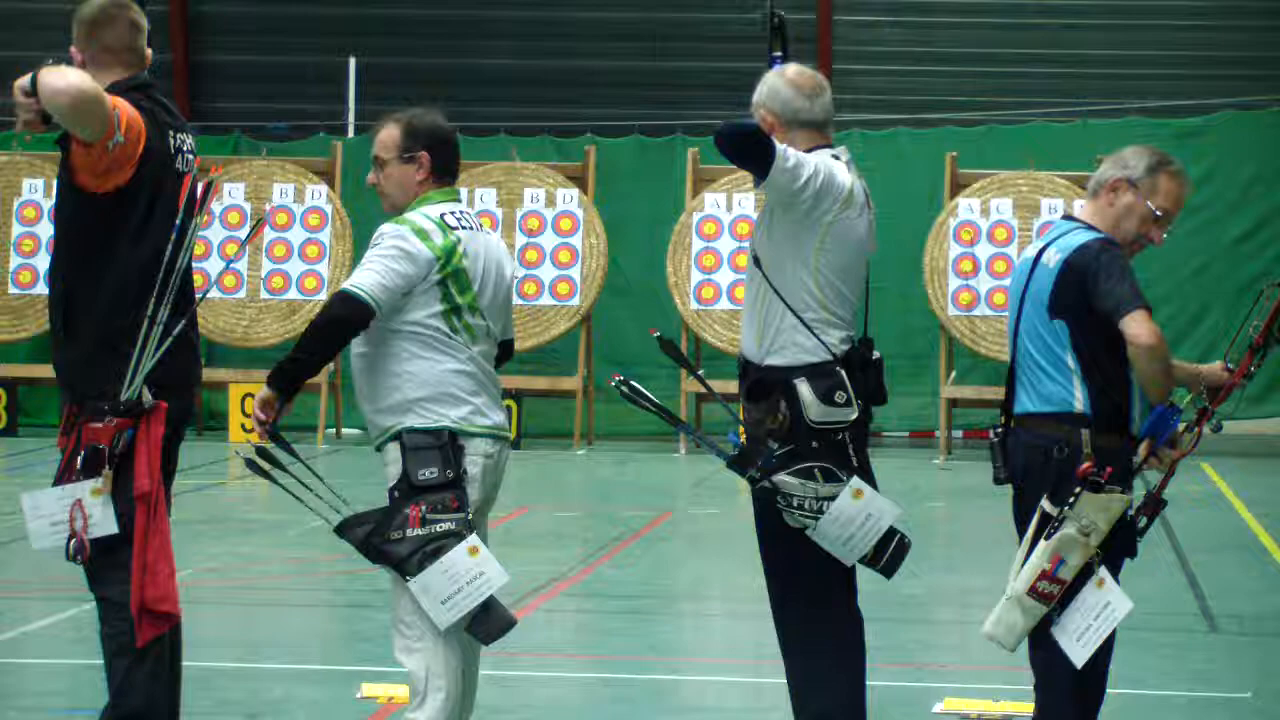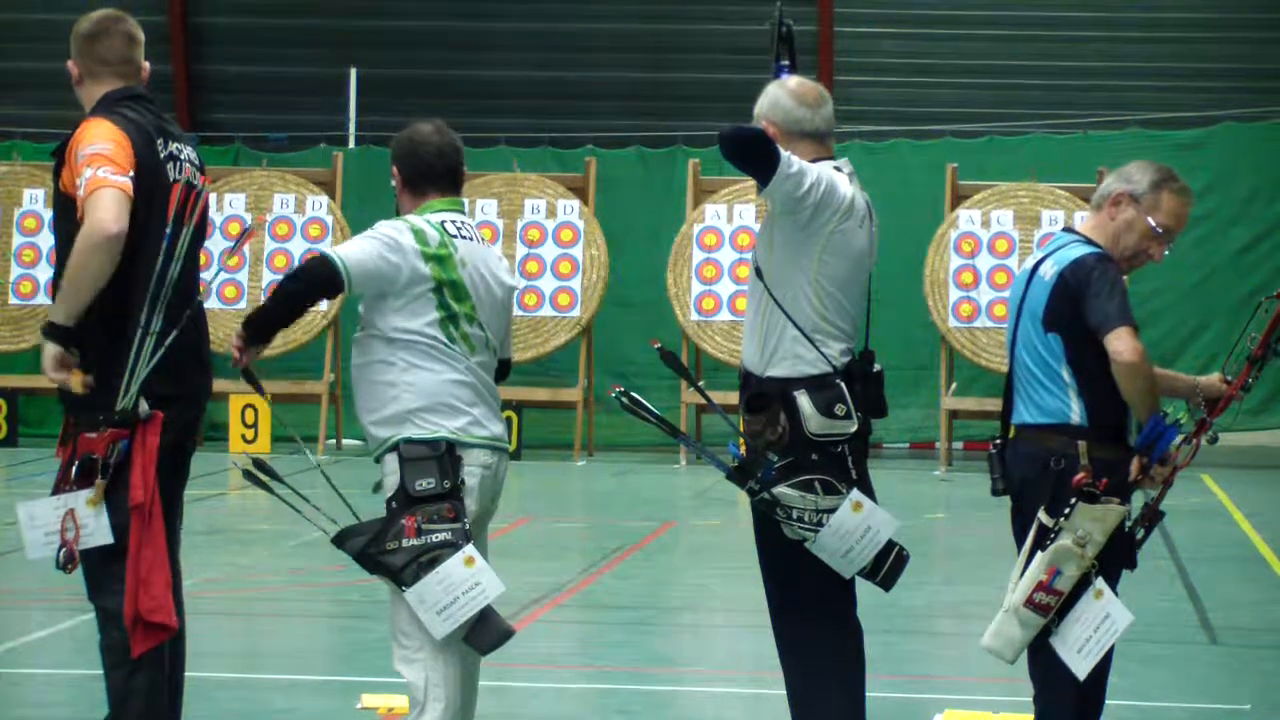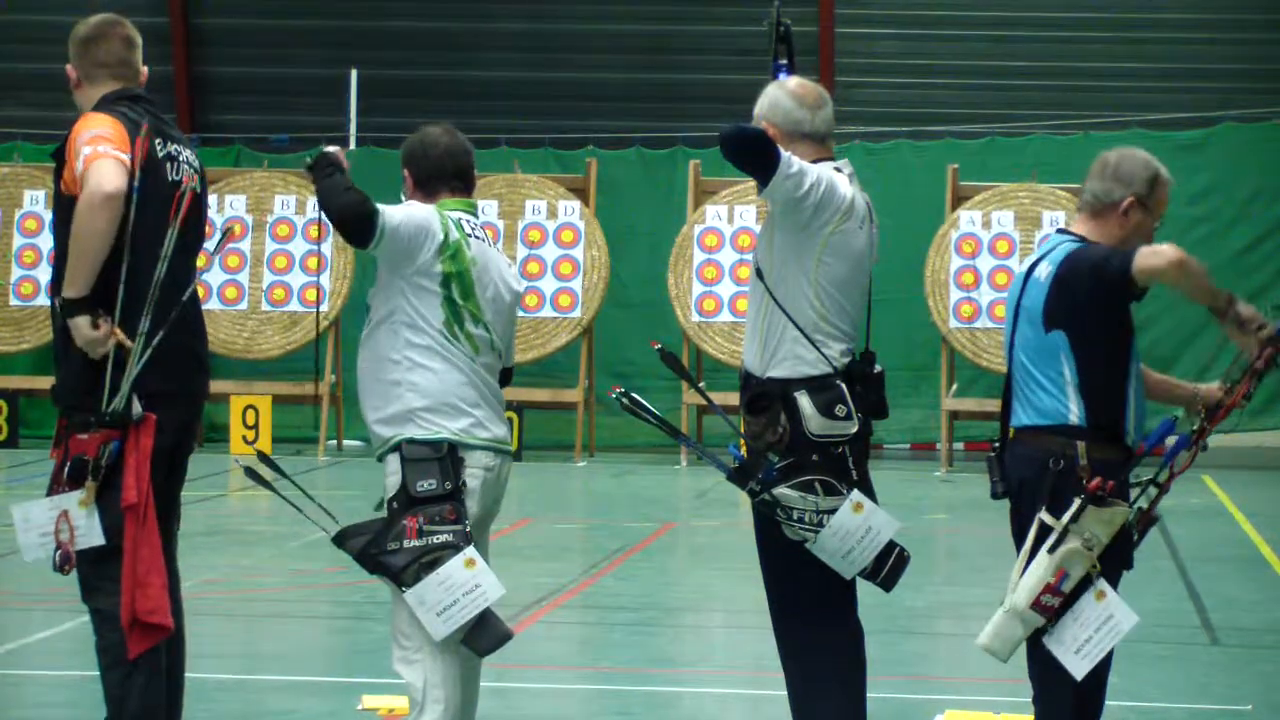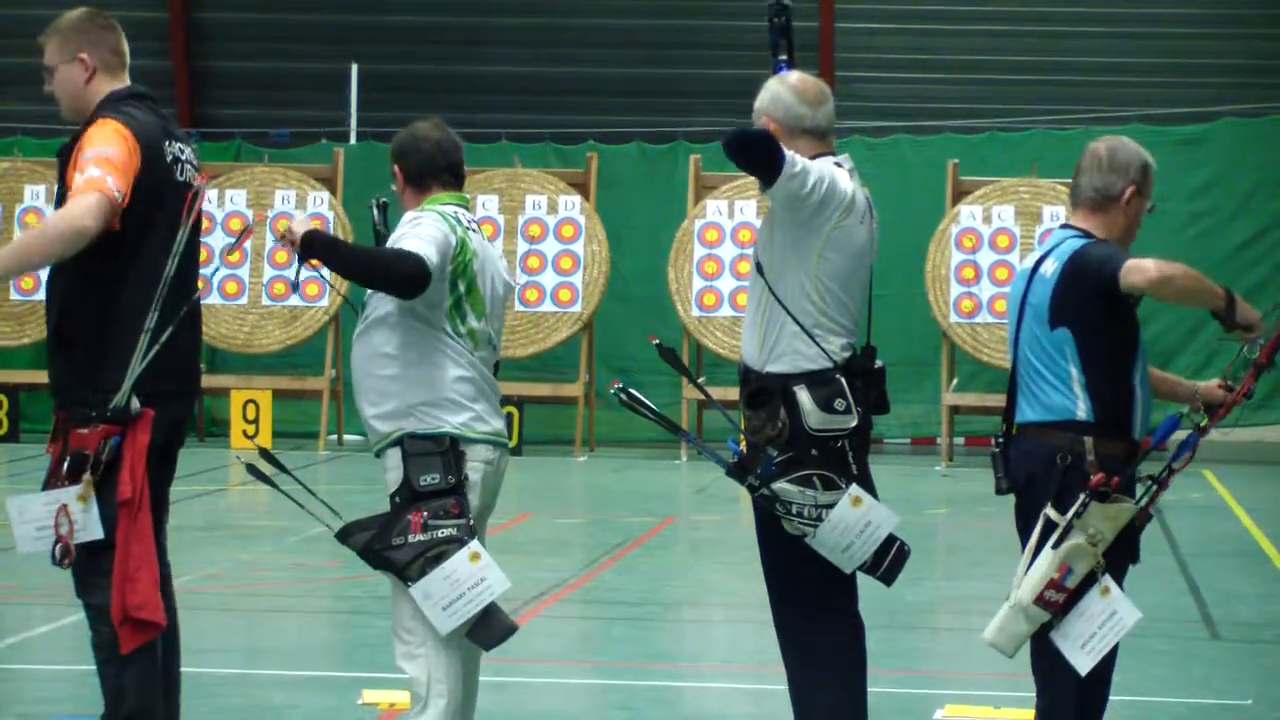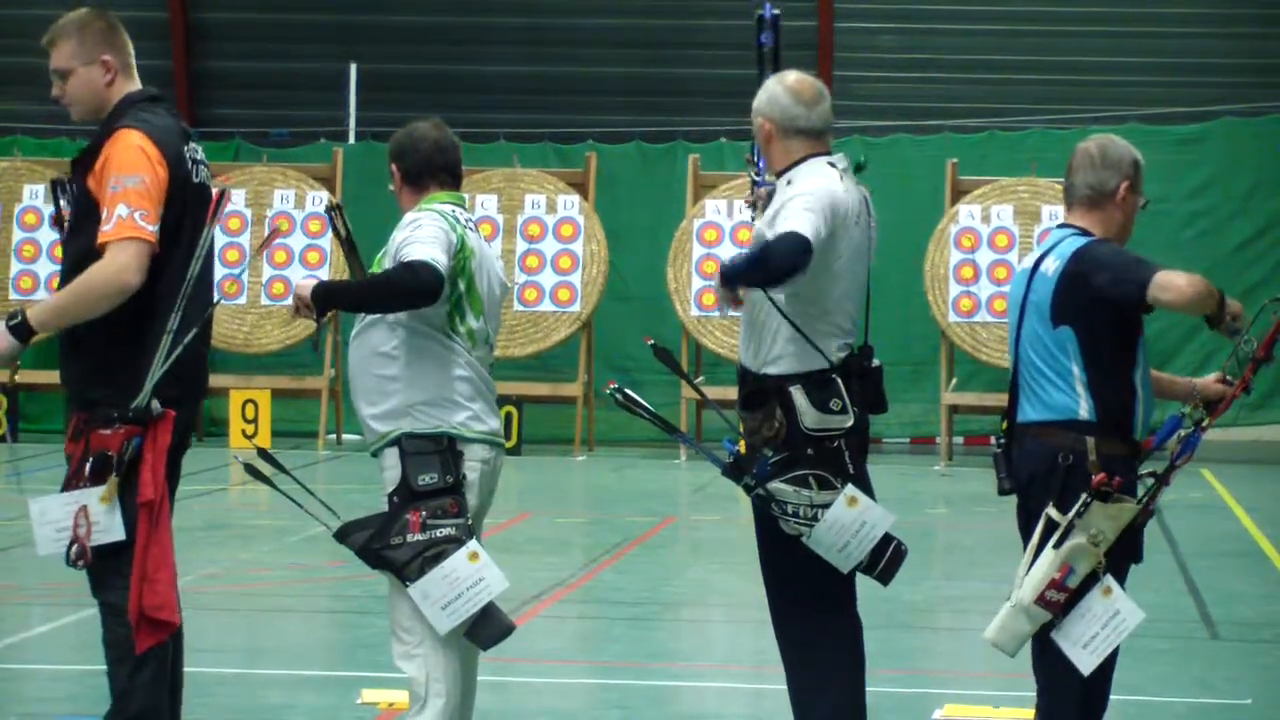
dt=0.7s
person 1, frame 1
left shoulder: (120, 121)
right shoulder: (167, 124)
left elbow: (75, 92)
left wrist: (35, 86)
left hip: (117, 375)
right hip: (157, 369)
left knee: (119, 559)
right knee: (140, 550)
person 1, frame 2
left shoulder: (102, 134)
right shoulder: (174, 141)
left elbow: (105, 227)
left wrist: (59, 328)
left hip: (123, 389)
right hip: (174, 380)
left knee: (122, 571)
right knee: (151, 561)
person 1, frame 3
left shoulder: (101, 128)
right shoulder: (178, 146)
left elbow: (103, 190)
left wrist: (75, 300)
left hip: (118, 388)
right hip: (173, 382)
left knee: (115, 575)
right knee: (152, 565)
person 1, frame 4
left shoulder: (114, 131)
right shoulder: (170, 138)
left elbow: (80, 219)
left hip: (113, 389)
right hip: (158, 383)
left knee: (110, 571)
right knee: (140, 563)
person 1, frame 5
left shoulder: (130, 143)
right shoulder: (172, 136)
left elbow: (123, 270)
left hip: (129, 396)
right hip: (155, 387)
left knee: (124, 575)
right knee: (142, 567)
person 2, frame 1
left shoulder: (815, 179)
right shoulder: (839, 180)
left elbow: (734, 140)
left wrist: (764, 133)
left hip: (801, 407)
right hip: (812, 398)
left knee: (813, 588)
right knee: (810, 582)
person 2, frame 2
left shoulder: (816, 189)
right shoulder: (842, 192)
left elbow: (737, 142)
left wrist: (766, 140)
left hip: (803, 420)
right hip: (814, 409)
left knee: (812, 601)
right knee: (809, 597)
person 2, frame 3
left shoulder: (816, 192)
right shoulder: (844, 194)
left elbow: (738, 143)
left wrist: (765, 136)
left hip: (803, 423)
right hip: (818, 412)
left knee: (813, 602)
right knee: (812, 598)
person 2, frame 4
left shoulder: (819, 188)
right shoulder: (841, 186)
left elbow: (742, 145)
left wrist: (766, 140)
left hip: (803, 418)
right hip: (813, 408)
left knee: (813, 595)
right knee: (811, 592)
person 2, frame 5
left shoulder: (810, 188)
right shoulder: (840, 184)
left elbow: (789, 255)
left wrist: (731, 275)
left hip: (801, 416)
right hip: (819, 407)
left knee: (809, 592)
right knee: (816, 591)
person 3, frame 1
left shoulder: (412, 234)
right shoulder: (487, 241)
left elbow: (343, 316)
left wrist: (280, 385)
right hip: (477, 440)
left knee: (425, 610)
person 3, frame 2
left shoulder: (404, 239)
right shoulder: (491, 256)
left elbow: (312, 279)
left wrist: (254, 331)
right hip: (478, 451)
left knee: (424, 623)
person 3, frame 3
left shoulder: (425, 225)
right shoulder: (496, 259)
left elbow: (354, 217)
left wrist: (327, 164)
right hip: (477, 451)
left knee: (426, 627)
person 3, frame 4
left shoulder: (431, 223)
right shoulder: (484, 247)
left elbow: (407, 274)
left wrist: (314, 241)
right hip: (469, 444)
left knee: (426, 615)
person 3, frame 5
left shoulder: (428, 222)
right shoulder: (478, 242)
left elbow: (420, 282)
left wrist: (323, 293)
right hip: (464, 444)
left knee: (424, 615)
person 4, frame 1
left shoulder: (1046, 247)
right shoulder: (1095, 253)
right elbow: (1143, 339)
left wrist: (1196, 375)
right wrist: (1164, 413)
left hip: (1042, 449)
right hip: (1079, 456)
left knee: (1059, 602)
person 4, frame 2
left shoulder: (1049, 259)
right shoulder: (1090, 266)
right elbow: (1126, 356)
left wrist: (1194, 388)
left hip: (1041, 460)
right hip: (1075, 469)
left knee: (1057, 615)
person 4, frame 3
left shoulder: (1051, 262)
right shoulder: (1084, 265)
right elbow: (1167, 261)
left wrist: (1193, 394)
right wrist: (1229, 308)
left hip: (1047, 464)
right hip: (1074, 471)
left knee: (1062, 615)
person 4, frame 4
left shoulder: (1051, 258)
right shoulder: (1086, 261)
right elbow: (1152, 275)
left wrist: (1193, 392)
right wrist: (1229, 304)
left hip: (1052, 460)
right hip: (1080, 467)
left knee: (1069, 614)
person 4, frame 5
left shoulder: (1044, 260)
right shoulder: (1092, 259)
right elbow: (1181, 290)
left wrist: (1190, 389)
right wrist: (1221, 304)
left hip: (1048, 457)
right hip: (1083, 464)
left knee: (1064, 609)
